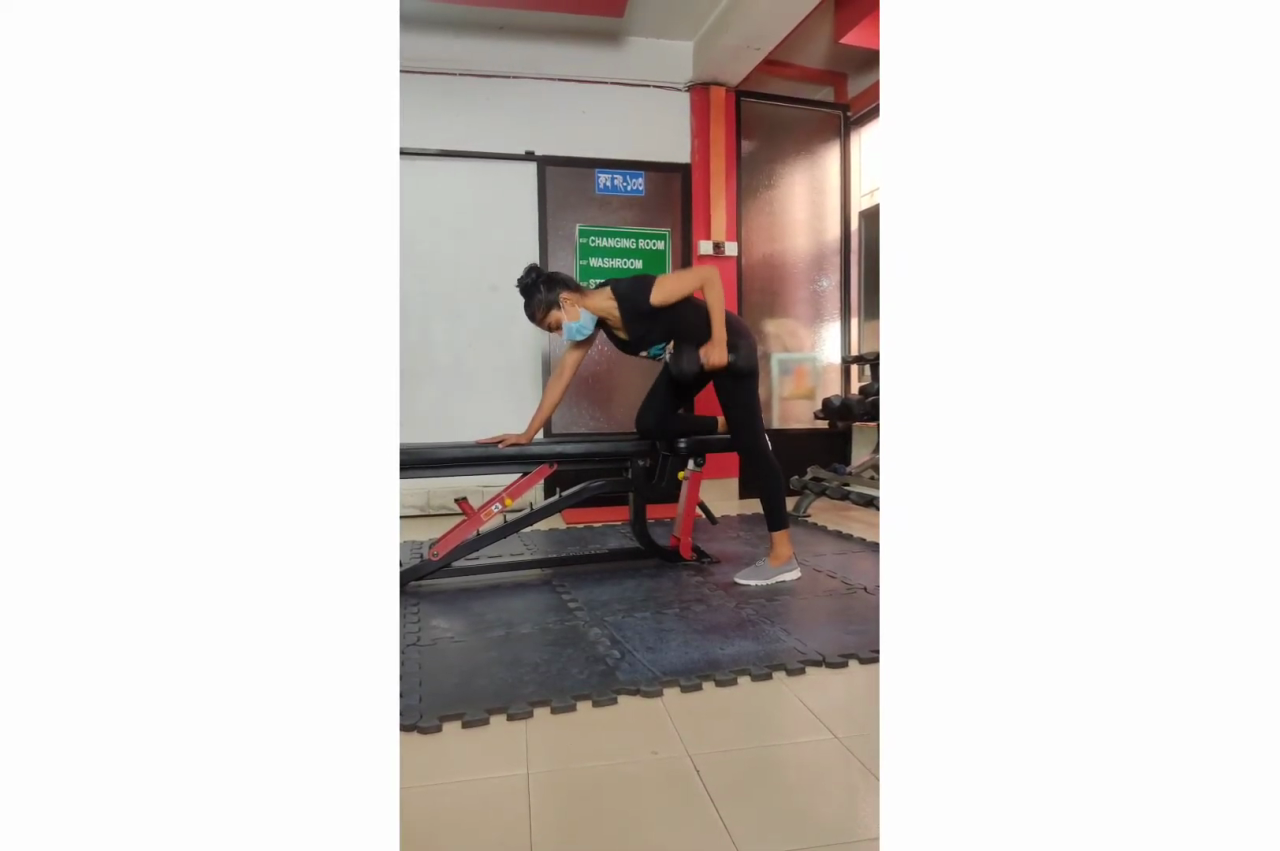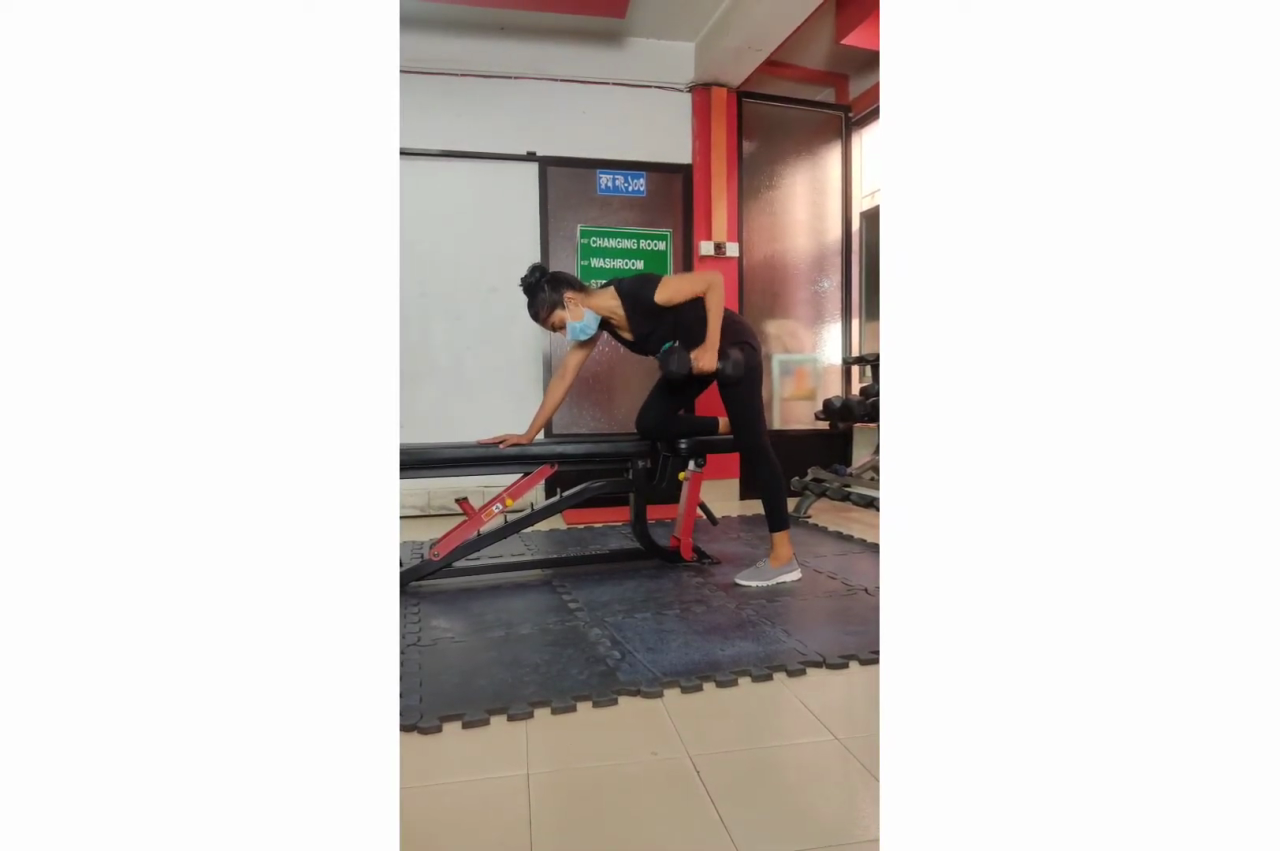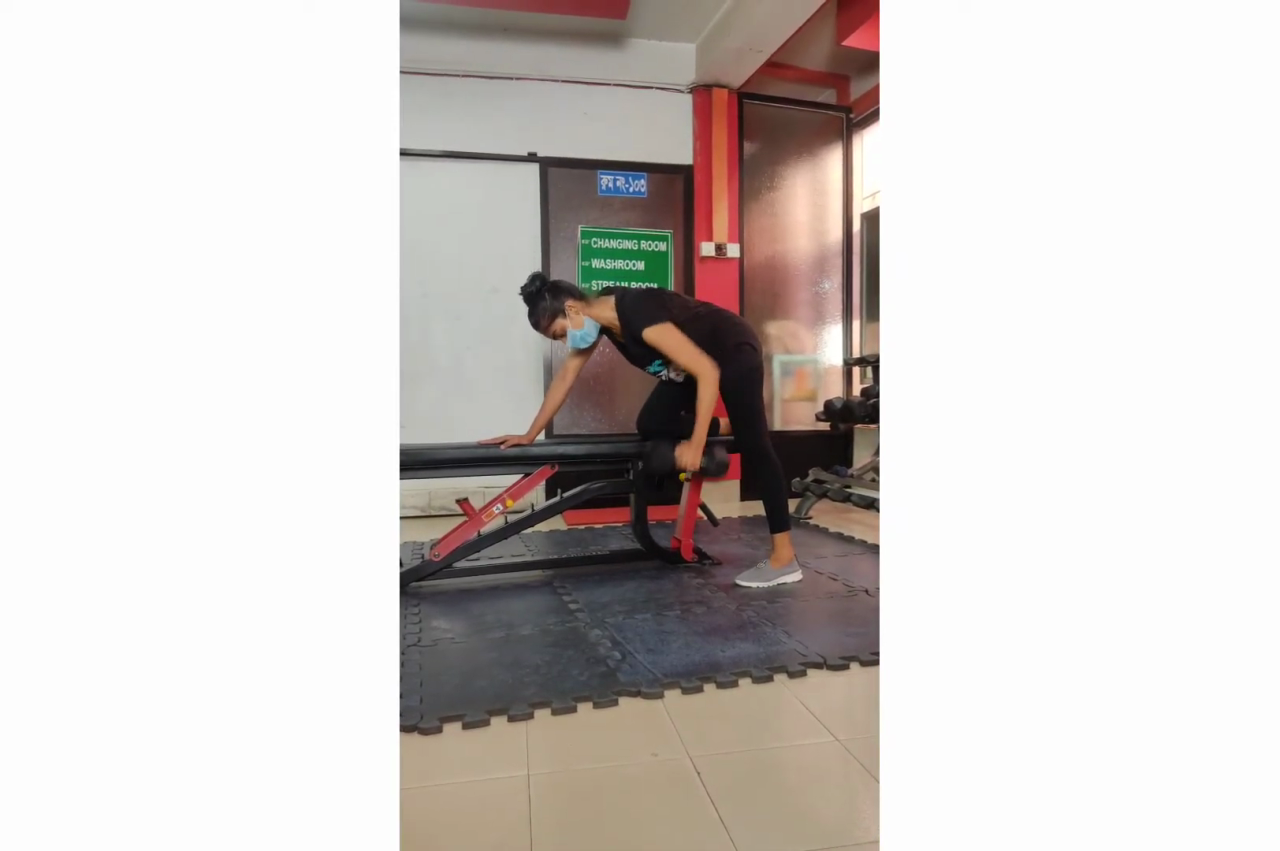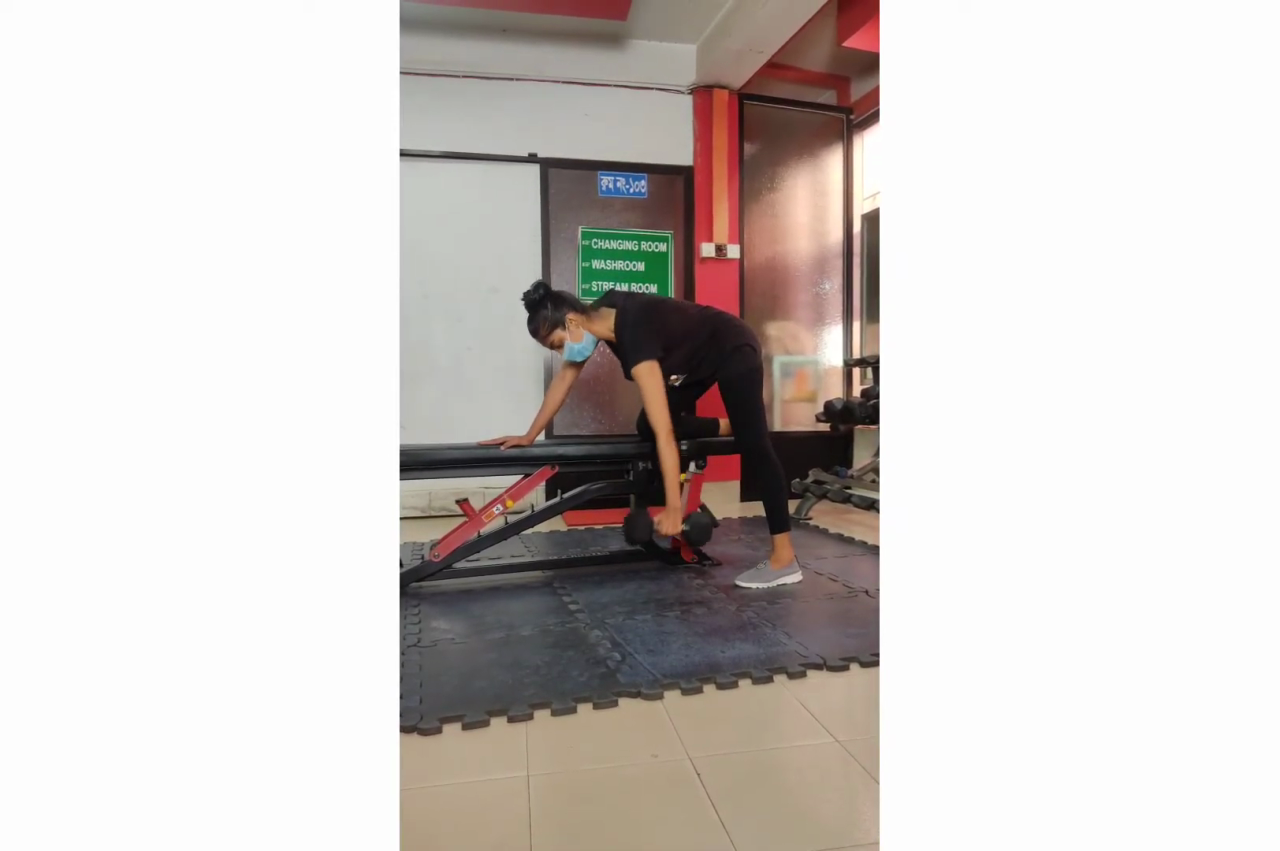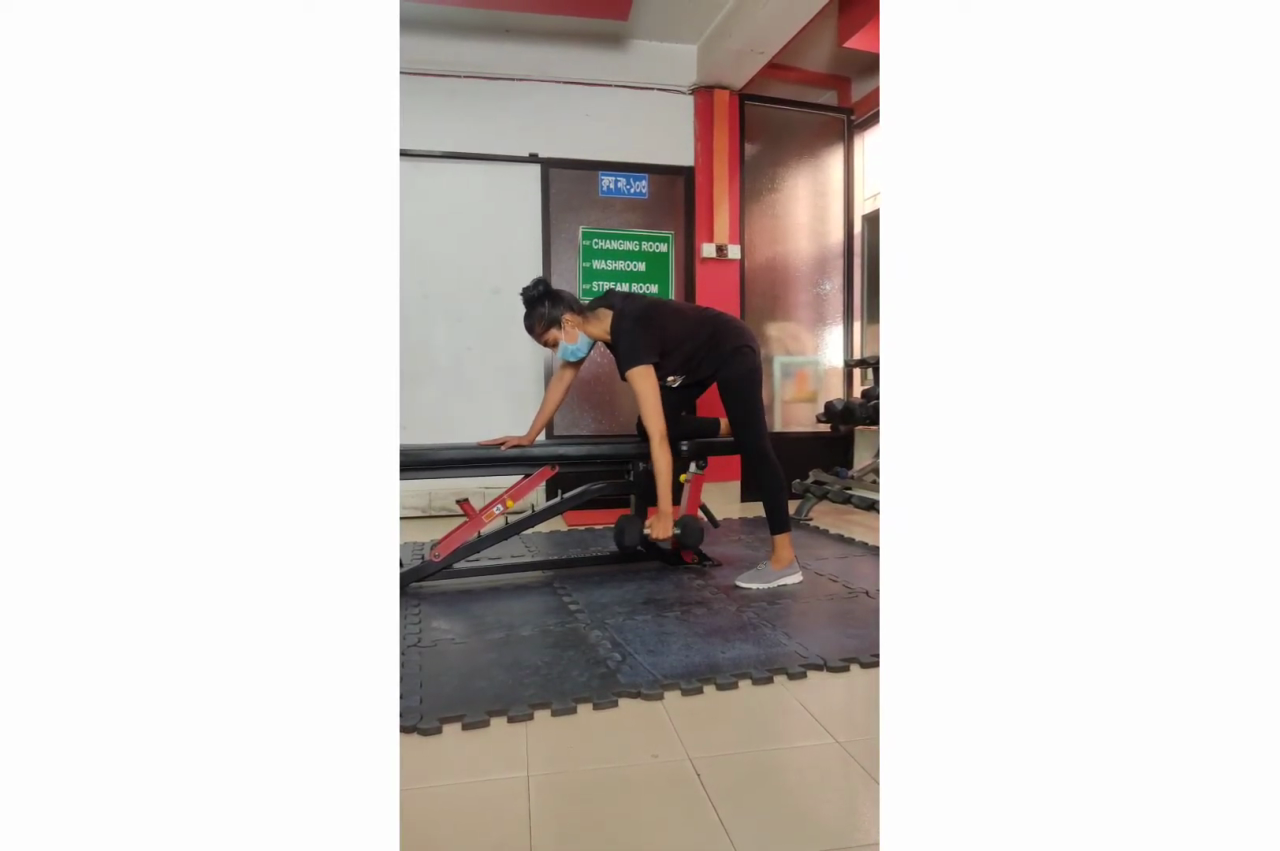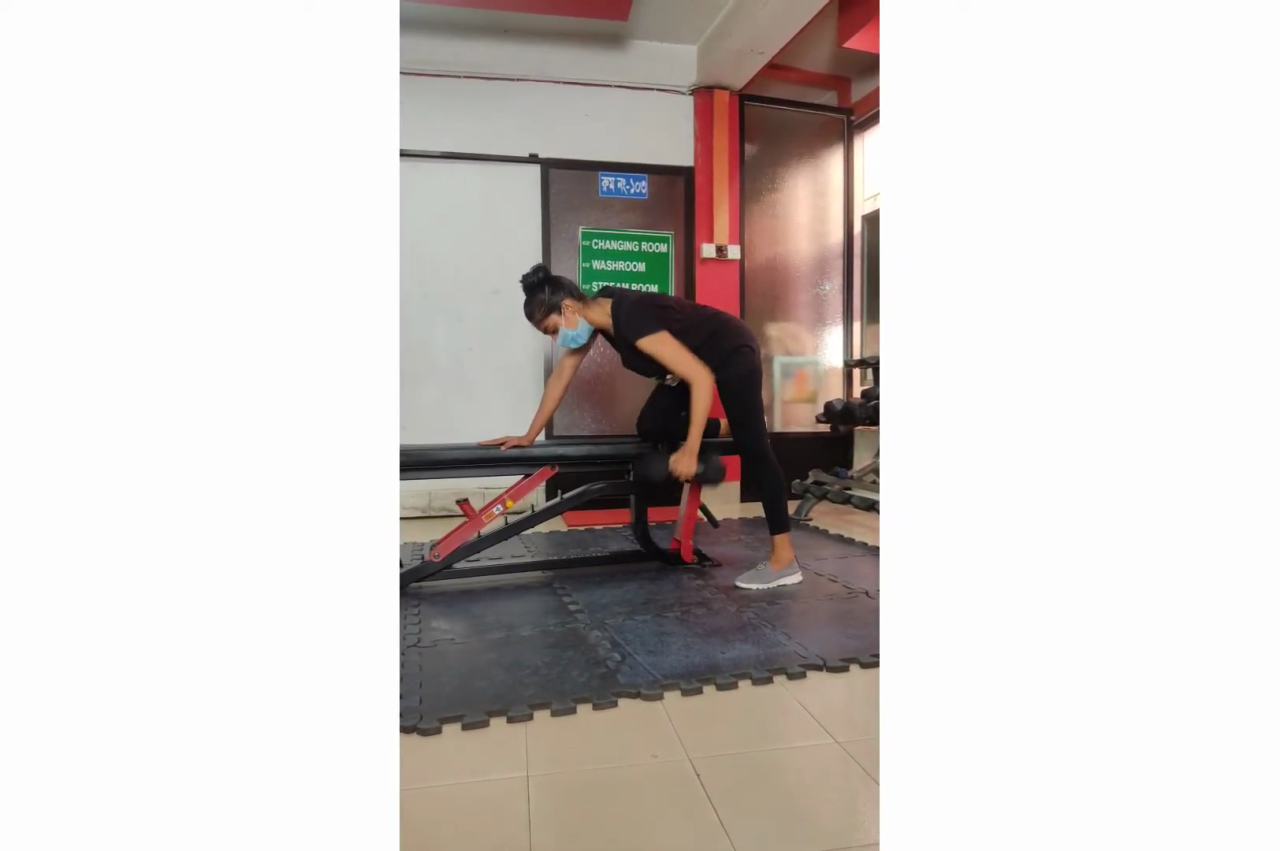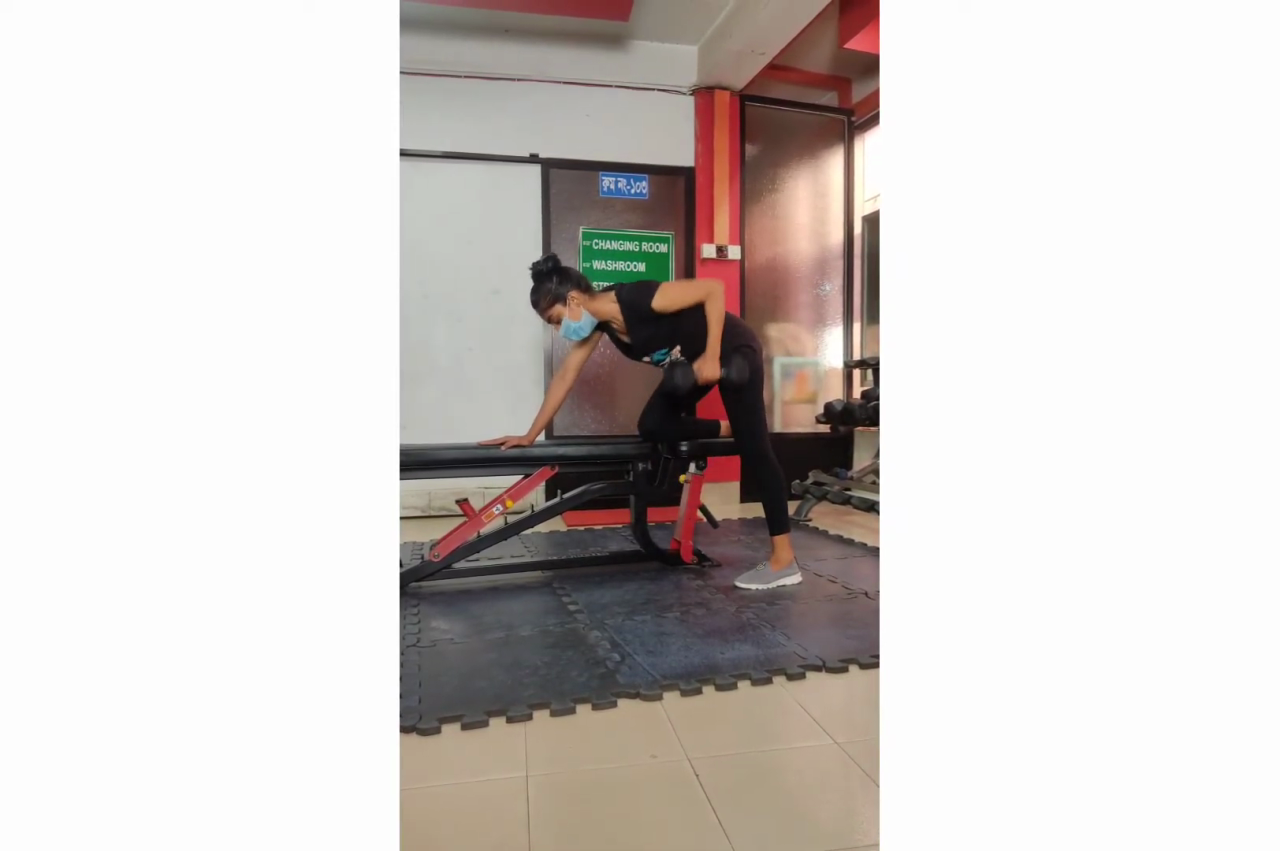
dt=0.3s
person 1, frame 1
left shoulder: (635, 296)
right shoulder: (593, 313)
left elbow: (710, 275)
right elbow: (563, 374)
left wrist: (718, 342)
right wrist: (528, 434)
left hip: (728, 348)
left knee: (750, 446)
right knee: (650, 425)
left ankle: (783, 556)
right ankle: (729, 425)
person 1, frame 2
left shoulder: (638, 294)
right shoulder: (596, 313)
left elbow: (713, 280)
right elbow: (566, 373)
left wrist: (710, 347)
right wrist: (530, 434)
left hip: (730, 347)
right hip: (690, 357)
left knee: (753, 447)
right knee: (650, 426)
left ankle: (783, 557)
right ankle: (731, 425)
person 1, frame 3
left shoulder: (637, 313)
right shoulder: (599, 311)
left elbow: (708, 372)
right elbow: (566, 375)
left wrist: (697, 443)
right wrist: (530, 435)
left hip: (733, 349)
right hip: (693, 356)
left knee: (754, 448)
right knee: (651, 425)
left ankle: (784, 558)
right ankle: (733, 427)
person 1, frame 4
left shoulder: (634, 336)
right shoulder: (598, 315)
left elbow: (665, 432)
right elbow: (565, 377)
left wrist: (673, 508)
right wrist: (529, 436)
left hip: (733, 350)
right hip: (695, 357)
left knee: (754, 449)
right knee: (647, 429)
left ankle: (784, 558)
right ankle: (732, 427)
person 1, frame 5
left shoulder: (630, 338)
right shoulder: (595, 316)
left elbow: (660, 435)
right elbow: (563, 377)
left wrist: (664, 512)
right wrist: (529, 437)
left hip: (732, 350)
right hip: (694, 357)
left knee: (754, 450)
right knee: (647, 428)
left ankle: (784, 559)
right ankle: (733, 427)
person 1, frame 6
left shoulder: (631, 319)
right shoulder: (595, 310)
left elbow: (702, 379)
right elbow: (562, 375)
left wrist: (691, 451)
right wrist: (529, 436)
left hip: (732, 350)
right hip: (697, 355)
left knee: (753, 450)
right knee: (651, 428)
left ankle: (784, 559)
right ankle: (734, 426)
person 1, frame 7
left shoulder: (638, 300)
right shoulder: (599, 317)
left elbow: (713, 288)
right elbow: (565, 376)
left wrist: (712, 357)
right wrist: (530, 436)
left hip: (732, 351)
right hip: (690, 360)
left knee: (754, 450)
right knee: (652, 427)
left ankle: (784, 560)
right ankle: (732, 429)
